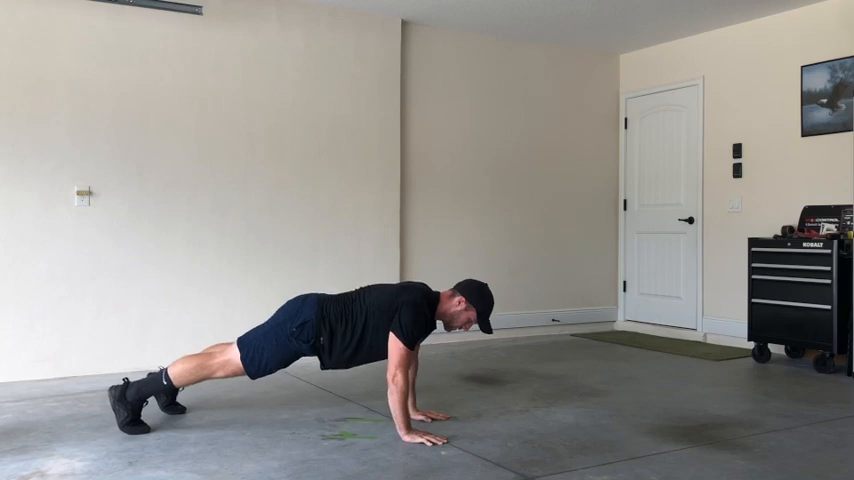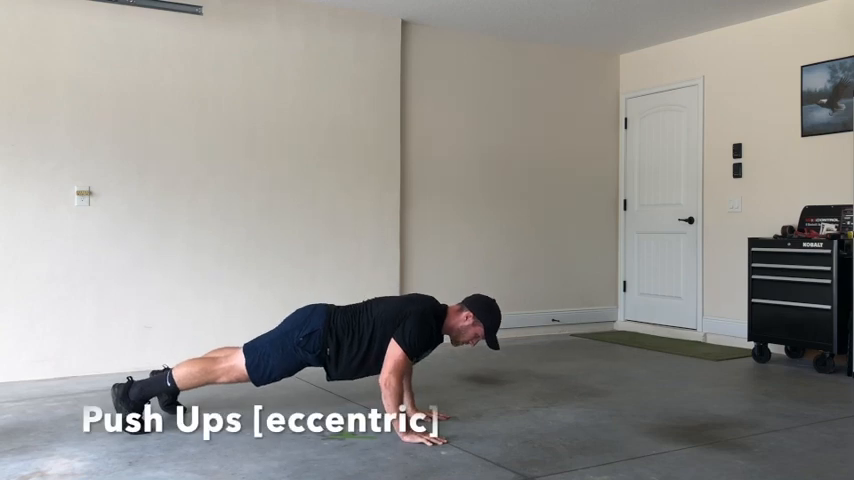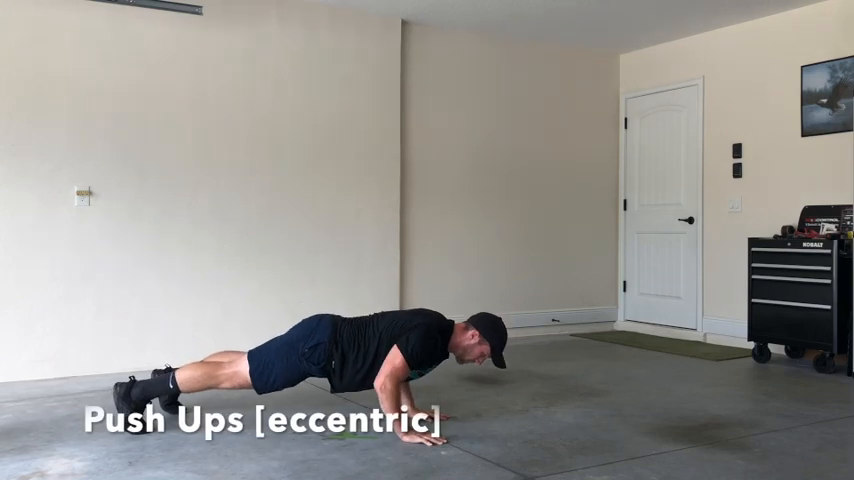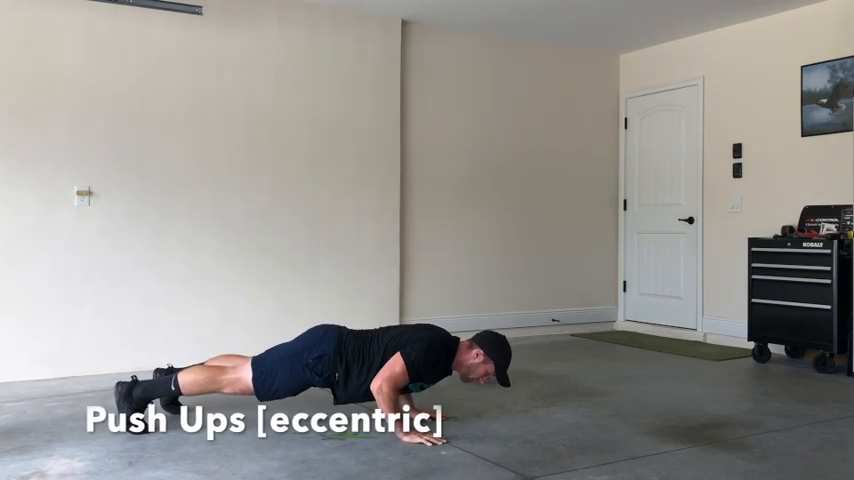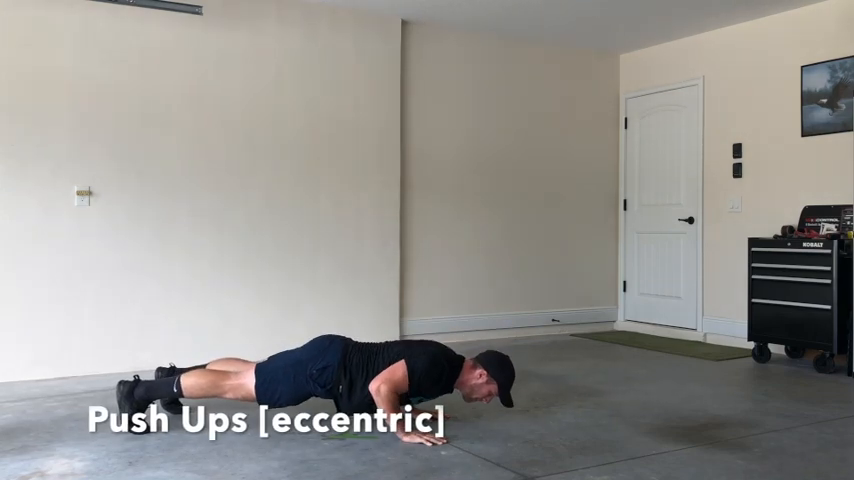
dt=0.5s
person 1, frame 1
left shoulder: (422, 303)
right shoulder: (416, 310)
left elbow: (409, 359)
right elbow: (395, 374)
left wrist: (414, 408)
right wrist: (405, 431)
left hip: (312, 322)
right hip: (307, 325)
left knee: (233, 354)
right knee: (225, 363)
left ankle: (163, 387)
right ankle: (131, 393)
person 1, frame 2
left shoulder: (428, 315)
right shoulder: (422, 322)
left elbow: (402, 360)
right elbow: (389, 378)
left wrist: (412, 409)
right wrist: (404, 431)
left hip: (318, 329)
right hip: (314, 335)
left knee: (239, 358)
right knee: (228, 368)
left ankle: (165, 381)
right ankle: (135, 392)
person 1, frame 3
left shoulder: (435, 331)
right shoulder: (429, 337)
left elbow: (398, 363)
right elbow: (384, 381)
left wrist: (411, 408)
right wrist: (403, 431)
left hip: (325, 340)
right hip: (319, 345)
left knee: (242, 362)
right knee: (231, 375)
left ankle: (168, 379)
right ankle: (137, 391)
person 1, frame 4
left shoulder: (439, 345)
right shoulder: (433, 350)
right elbow: (381, 384)
left wrist: (412, 408)
right wrist: (403, 431)
left hip: (329, 349)
right hip: (323, 357)
left knee: (245, 367)
right knee: (233, 381)
left ankle: (171, 375)
right ankle: (138, 390)
person 1, frame 5
left shoulder: (443, 362)
right shoulder: (437, 366)
right elbow: (380, 386)
left wrist: (413, 409)
right wrist: (403, 431)
left hip: (331, 359)
right hip: (325, 366)
left knee: (247, 372)
right knee: (233, 384)
left ankle: (171, 376)
right ankle: (139, 391)
